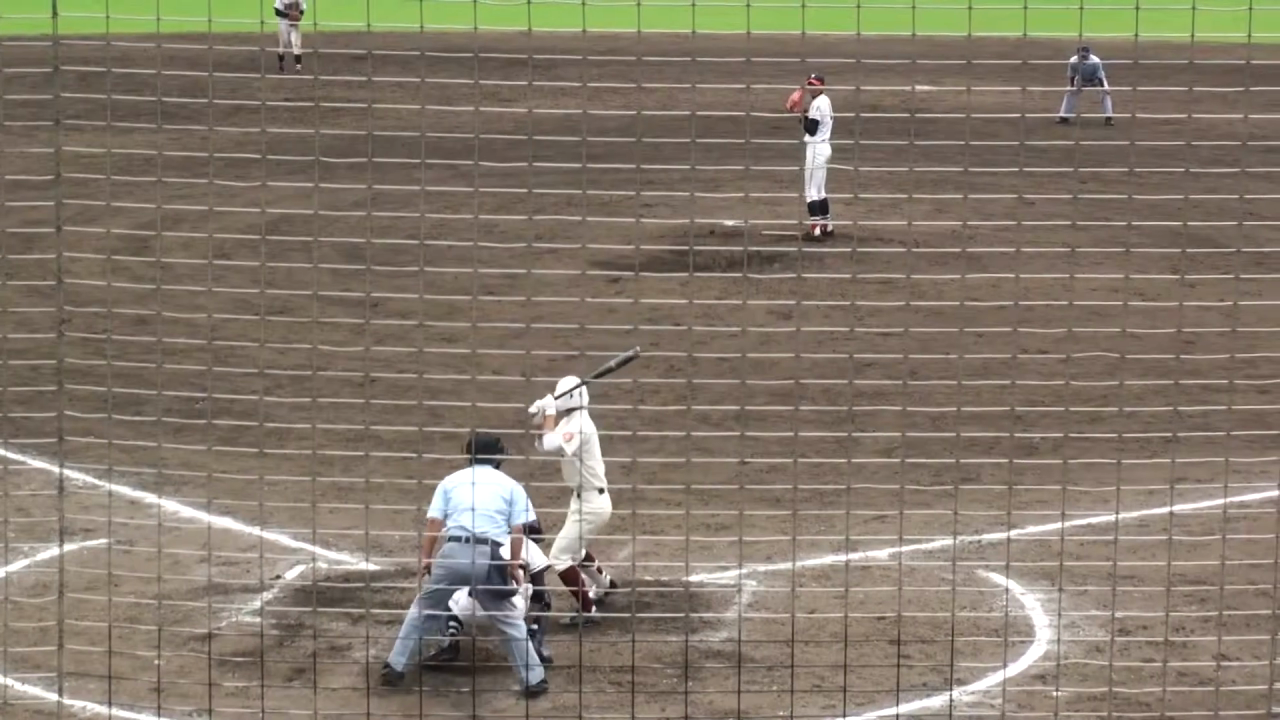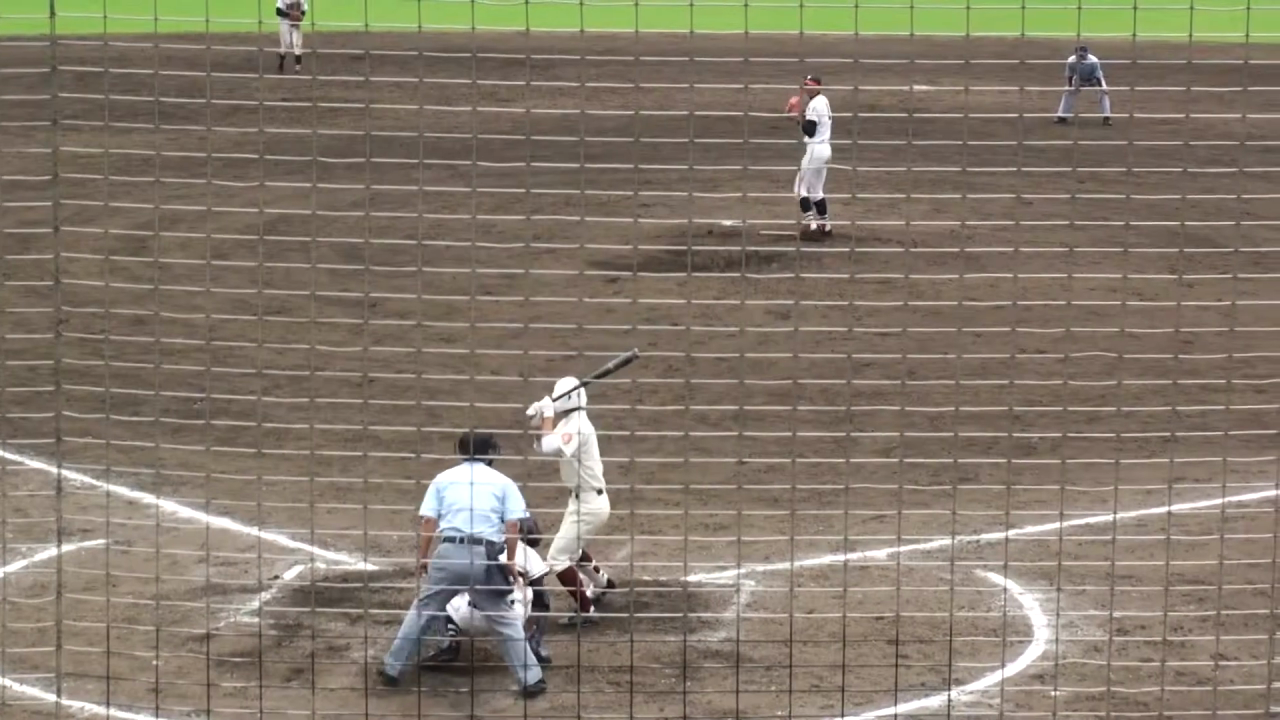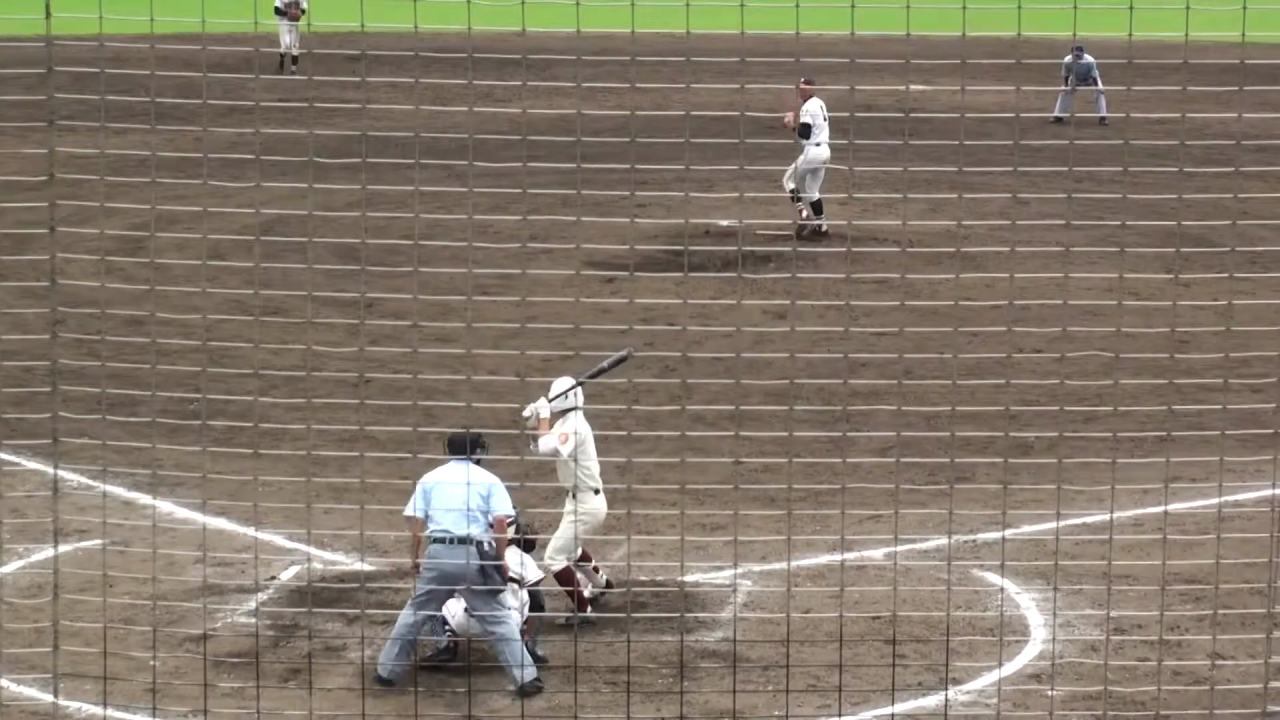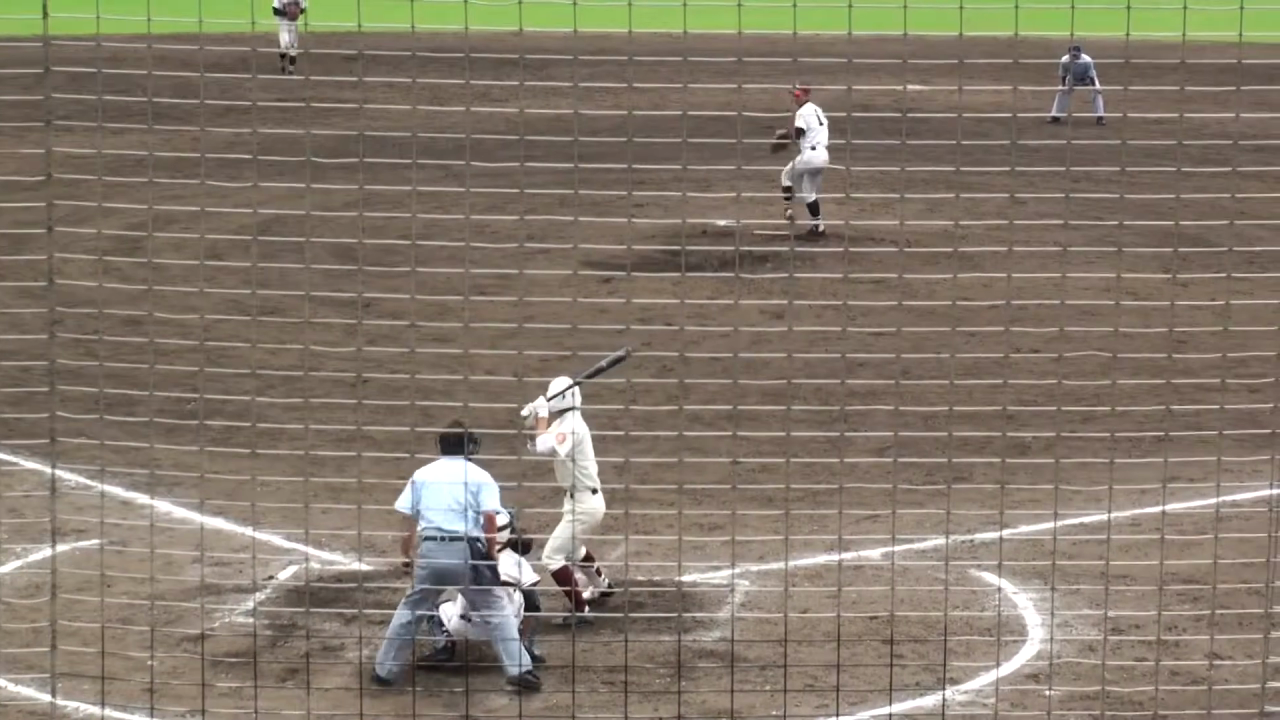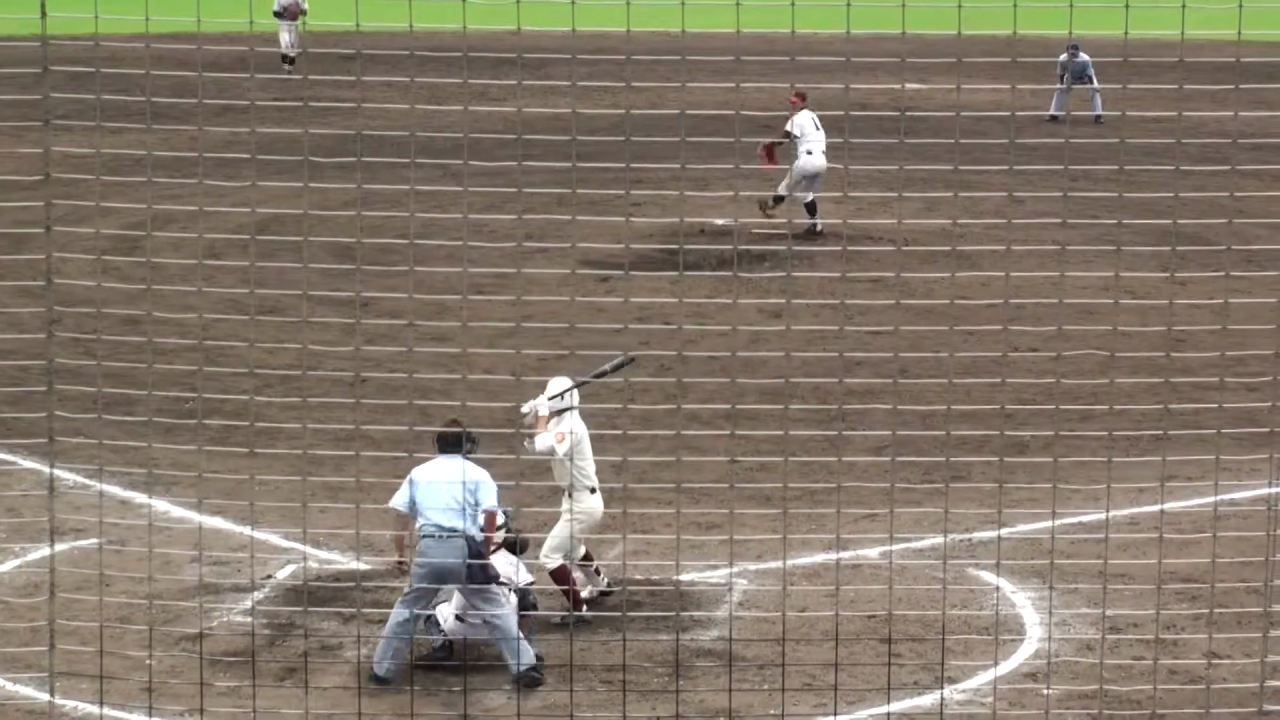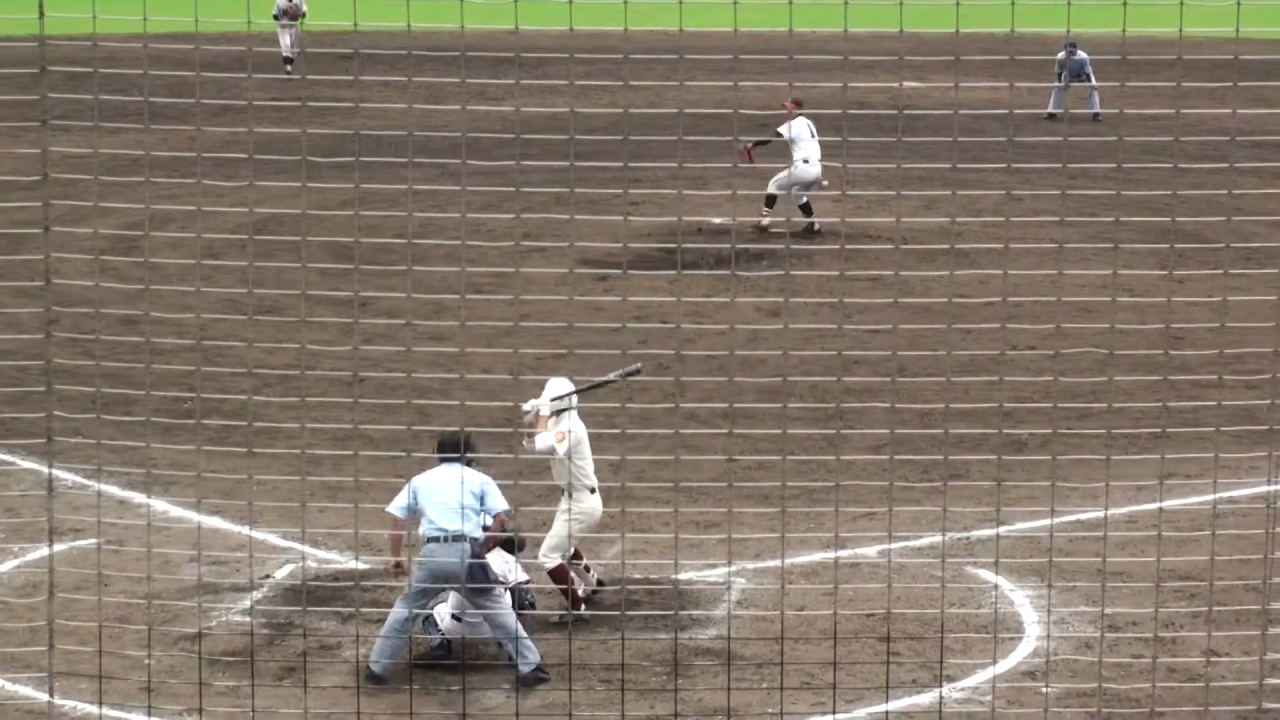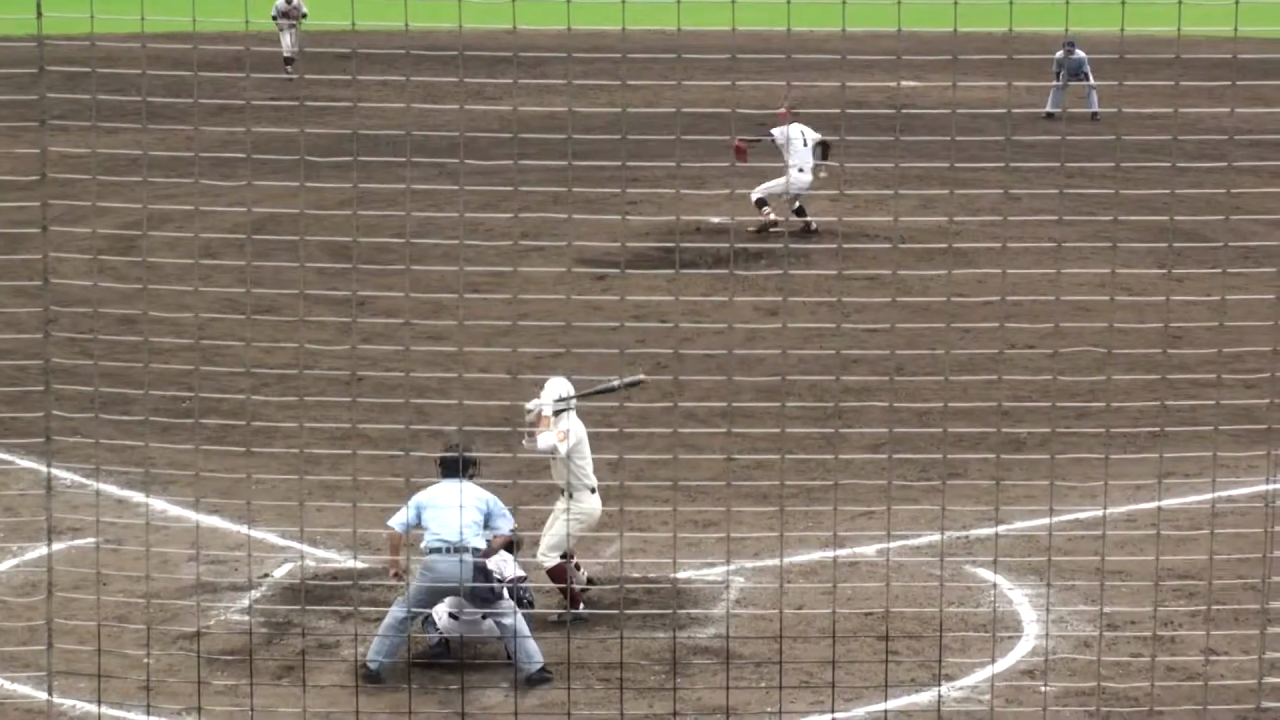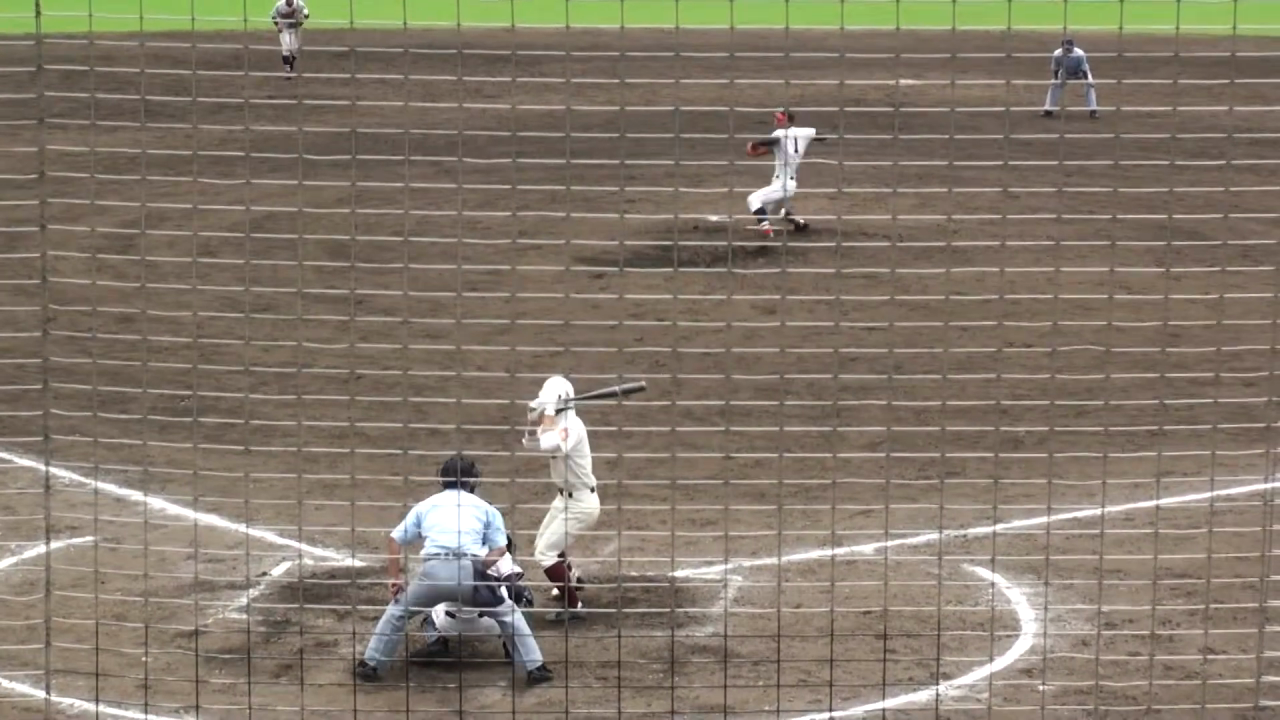
dt=0.1s
person 1, frame 1
left shoulder: (450, 480)
right shoulder: (510, 485)
left elbow: (434, 522)
right elbow: (518, 529)
left wrist: (425, 558)
right wrist: (513, 567)
left hip: (452, 552)
right hip: (488, 556)
left knee: (423, 609)
right knee: (509, 619)
left ankle: (396, 666)
right ankle: (533, 680)
person 1, frame 2
left shoulder: (443, 478)
right shoulder: (503, 482)
left elbow: (428, 521)
right elbow: (512, 526)
left wrist: (422, 558)
right wrist: (510, 563)
left hip: (448, 553)
right hip: (483, 557)
left knee: (422, 612)
right knee: (505, 619)
left ankle: (392, 669)
right ankle: (531, 680)
person 1, frame 3
left shoulder: (430, 478)
right shoulder: (489, 480)
left elbow: (417, 522)
right elbow: (499, 522)
left wrist: (414, 558)
right wrist: (501, 557)
left hip: (436, 554)
right hip: (473, 555)
left knee: (414, 613)
right knee: (498, 617)
left ankle: (386, 672)
right ankle: (525, 677)
person 1, frame 4
left shoulder: (421, 474)
right shoulder: (480, 476)
left elbow: (408, 518)
right elbow: (489, 517)
left wrist: (406, 555)
right wrist: (491, 551)
left hip: (430, 551)
right hip: (466, 551)
left knee: (409, 611)
right knee: (494, 612)
left ankle: (384, 671)
right ankle: (519, 671)
person 1, frame 5
left shoulder: (419, 472)
right shoulder: (477, 473)
left elbow: (402, 514)
right elbow: (491, 513)
left wrist: (400, 553)
right wrist: (485, 547)
left hip: (428, 549)
right hip: (463, 550)
left knee: (406, 609)
right knee: (494, 610)
left ankle: (381, 670)
right ankle: (524, 667)
person 1, frame 6
left shoulder: (420, 480)
right shoulder: (480, 479)
left elbow: (396, 517)
right elbow: (501, 518)
left wrist: (396, 556)
right wrist: (484, 548)
left hip: (432, 553)
right hip: (467, 553)
left knee: (405, 609)
right knee: (497, 610)
left ankle: (377, 669)
right ankle: (530, 667)
person 1, frame 7
left shoulder: (424, 496)
right shoulder: (484, 496)
left elbow: (395, 530)
right elbow: (505, 534)
left wrist: (395, 567)
left hip: (434, 565)
right hip: (470, 566)
left knee: (401, 611)
right knee: (505, 614)
left ankle: (373, 667)
right ankle: (534, 668)
person 1, frame 8
left shoulder: (425, 505)
right shoulder: (483, 507)
left elbow: (395, 540)
right elbow: (500, 549)
left wrist: (396, 577)
left hip: (433, 571)
right hip: (469, 571)
left knee: (398, 611)
right knee: (507, 613)
left ankle: (370, 665)
right ankle: (535, 668)
person 2, frame 1
left shoulder: (579, 424)
right shoulder: (570, 421)
left elbow: (551, 446)
right elbow: (544, 444)
left wrist: (549, 414)
right wrist: (540, 419)
left hip: (591, 503)
right hip: (585, 499)
left knee: (559, 557)
right knee: (573, 549)
left ankle: (587, 611)
right ankle: (604, 584)
person 2, frame 2
left shoulder: (577, 426)
right shoulder: (569, 422)
left elbow: (550, 448)
right elbow: (542, 446)
left wrist: (547, 416)
right wrist: (539, 421)
left hip: (589, 504)
right hip: (583, 500)
left knee: (557, 557)
right knee: (571, 548)
left ankle: (586, 611)
right ankle: (602, 583)
person 2, frame 3
left shoulder: (574, 426)
right shoulder: (566, 422)
left elbow: (547, 449)
right elbow: (540, 446)
left wrist: (543, 417)
right wrist: (536, 421)
left hip: (586, 504)
right hip: (581, 500)
left knee: (554, 557)
right knee: (570, 548)
left ankle: (583, 612)
right ankle: (600, 583)
person 2, frame 4
left shoulder: (572, 426)
right shoulder: (563, 422)
left elbow: (544, 448)
right elbow: (537, 446)
left wrist: (541, 416)
right wrist: (535, 421)
left hip: (584, 503)
right hip: (580, 499)
left knee: (552, 557)
right knee: (572, 548)
left ankle: (581, 612)
right ankle: (601, 586)
person 2, frame 5
left shoulder: (571, 425)
right shoulder: (560, 421)
left elbow: (543, 446)
right elbow: (534, 444)
left wrist: (542, 414)
right wrist: (533, 420)
left hip: (582, 503)
right hip: (576, 499)
left knee: (550, 556)
right knee: (571, 547)
left ankle: (578, 610)
right ankle: (601, 585)
person 2, frame 6
left shoulder: (570, 425)
right shoulder: (559, 421)
left elbow: (543, 446)
right elbow: (532, 444)
left wrist: (542, 414)
right wrist: (532, 419)
left hip: (581, 503)
right hip: (574, 498)
left knee: (548, 555)
right knee: (563, 546)
left ankle: (577, 609)
right ankle: (591, 583)
person 2, frame 7
left shoulder: (571, 425)
right shoulder: (557, 421)
left elbow: (545, 446)
right elbow: (531, 444)
left wrist: (546, 414)
right wrist: (533, 419)
left hip: (582, 504)
right hip: (569, 499)
left knee: (546, 554)
right knee: (554, 544)
left ankle: (576, 608)
right ankle: (581, 580)
person 2, frame 8
left shoulder: (571, 425)
right shoulder: (557, 420)
left elbow: (548, 445)
right elbow: (531, 443)
left wrist: (548, 413)
right wrist: (534, 419)
left hip: (580, 503)
right hip: (566, 498)
left knee: (544, 553)
right knee: (545, 542)
left ankle: (574, 607)
right ankle: (571, 580)
